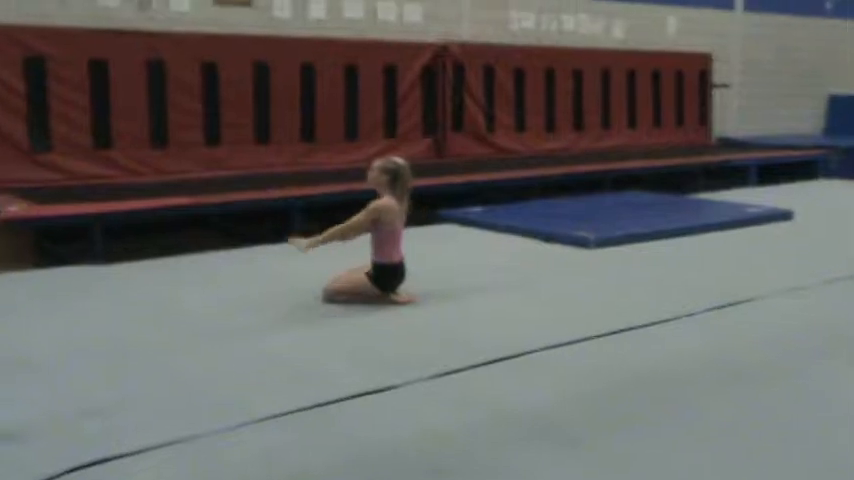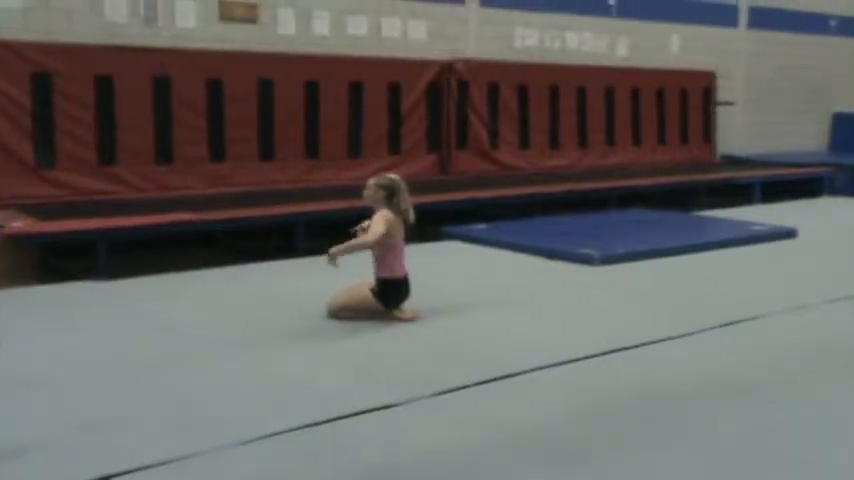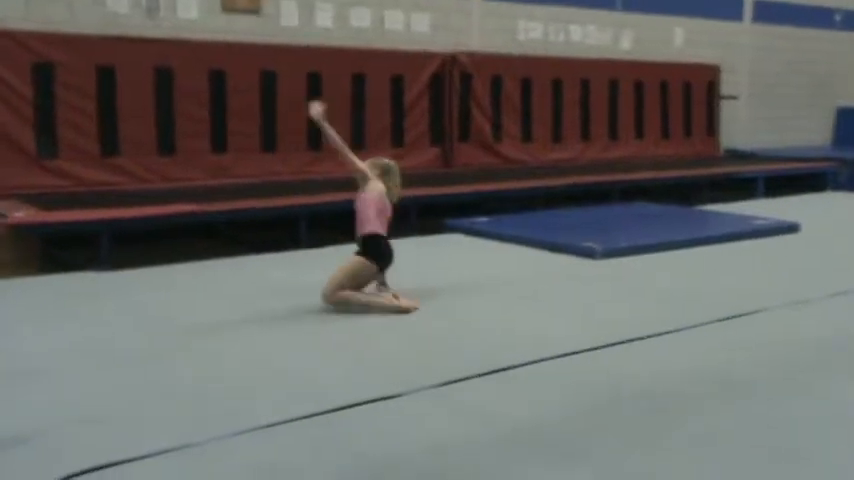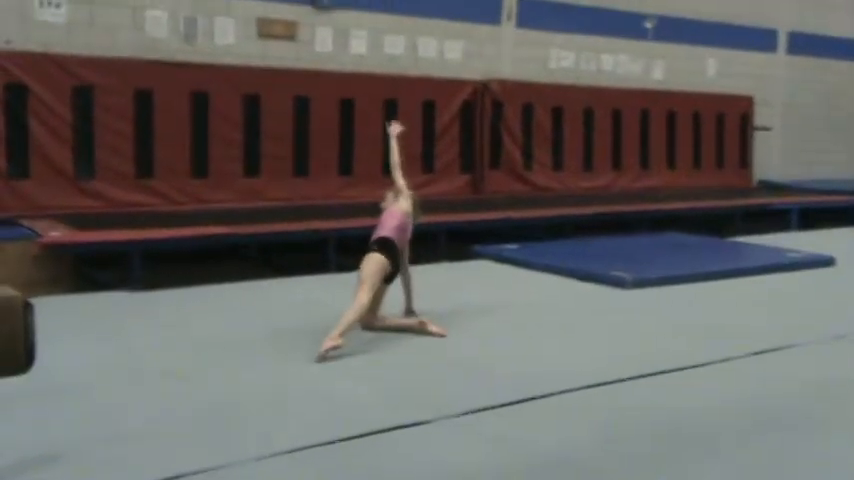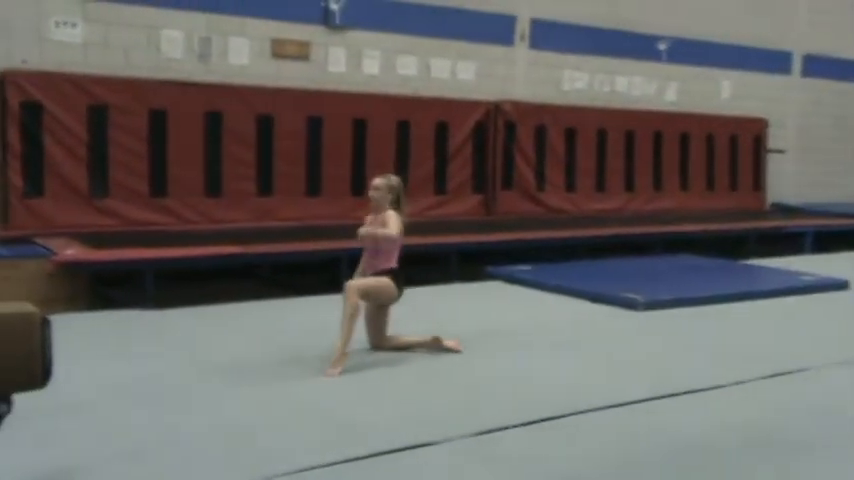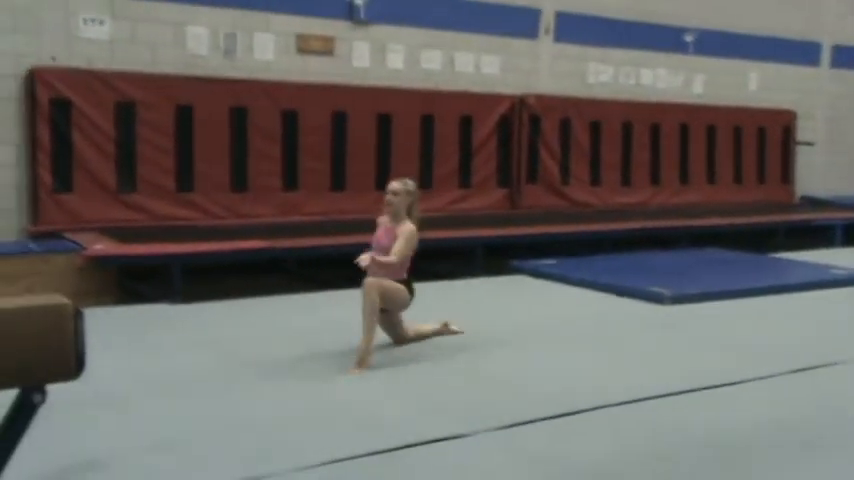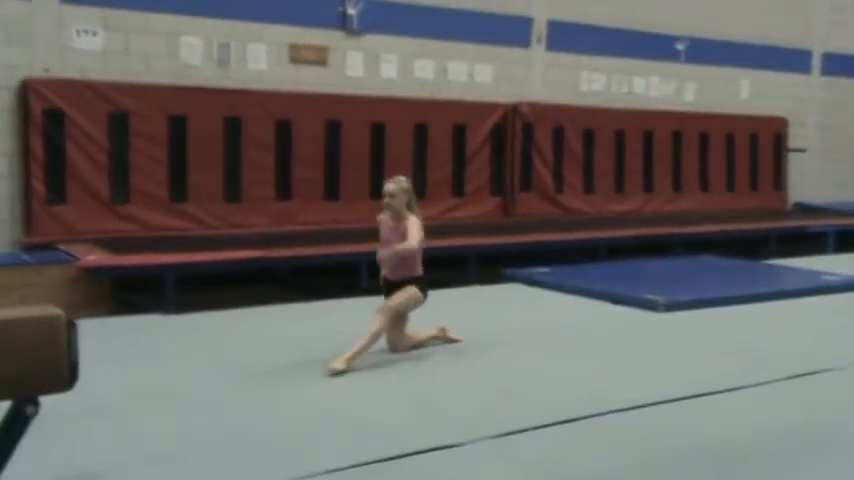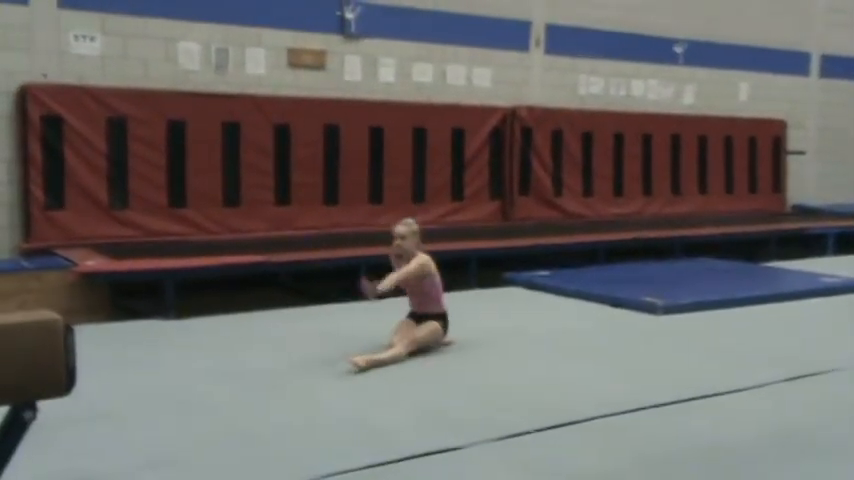
dt=0.4s
person 1, frame 1
left shoulder: (381, 205)
right shoulder: (393, 202)
left elbow: (346, 228)
left wrist: (311, 244)
left hip: (385, 273)
right hip: (394, 269)
left knee: (329, 292)
right knee: (338, 281)
left ankle: (387, 295)
right ankle: (385, 290)
person 1, frame 2
left shoulder: (382, 217)
right shoulder: (391, 216)
left elbow: (369, 240)
left wrist: (338, 250)
right wrist: (367, 227)
left hip: (390, 288)
right hip: (395, 284)
left knee: (334, 307)
right knee: (341, 296)
left ankle: (391, 313)
right ankle: (390, 306)
person 1, frame 3
left shoulder: (372, 179)
right shoulder: (382, 197)
left elbow: (344, 151)
left wrist: (321, 121)
right wrist: (380, 280)
left hip: (372, 246)
right hip: (382, 250)
left knee: (330, 296)
right knee: (346, 289)
left ankle: (389, 302)
right ankle: (386, 296)
person 1, frame 4
left shoulder: (403, 198)
right shoulder: (403, 229)
left elbow: (396, 167)
right elbow: (404, 268)
left wrist: (393, 136)
right wrist: (409, 306)
left hip: (383, 250)
right hip: (390, 258)
left knee: (364, 293)
right knee: (367, 320)
left ankle: (336, 336)
right ankle: (417, 324)
person 1, frame 5
left shoulder: (391, 217)
right shoulder: (370, 219)
left elbow: (394, 234)
left wrist: (367, 231)
left hip: (389, 281)
right hip: (375, 282)
left knee: (351, 287)
right knee: (377, 342)
left ankle: (341, 354)
right ankle: (432, 341)
person 1, frame 6
left shoulder: (408, 230)
right shoulder: (381, 221)
left elbow: (394, 262)
left wrist: (371, 258)
left hip: (400, 289)
right hip: (384, 288)
left knee: (370, 284)
right knee: (400, 337)
left ankle: (365, 353)
right ankle: (439, 328)
person 1, frame 7
left shoulder: (412, 222)
right shoulder: (382, 219)
left elbow: (413, 246)
left wrist: (387, 253)
left hip: (414, 285)
right hip: (391, 284)
left knee: (385, 310)
right knee: (397, 344)
left ankle: (350, 357)
right ankle: (437, 334)
person 1, frame 8
left shoulder: (422, 261)
right shoulder: (397, 260)
left elbow: (400, 275)
left wrist: (379, 288)
left hip: (436, 319)
right hip: (415, 315)
left knee: (408, 343)
right knee: (396, 342)
right ankle: (428, 341)
